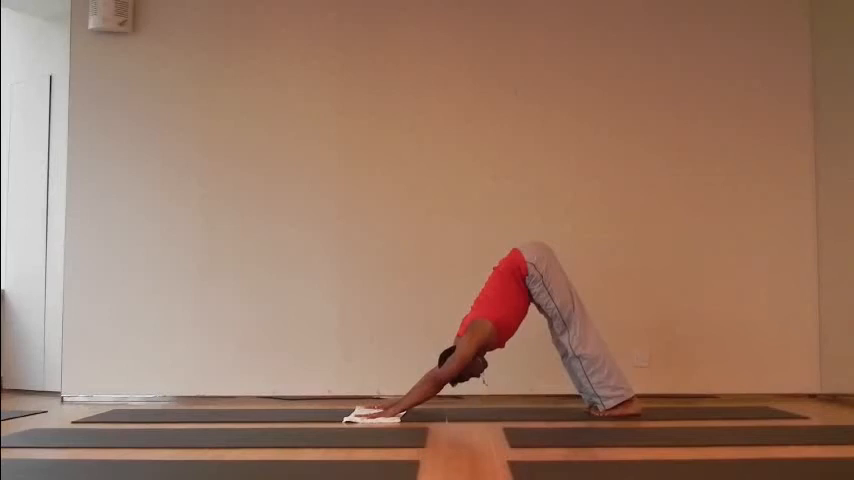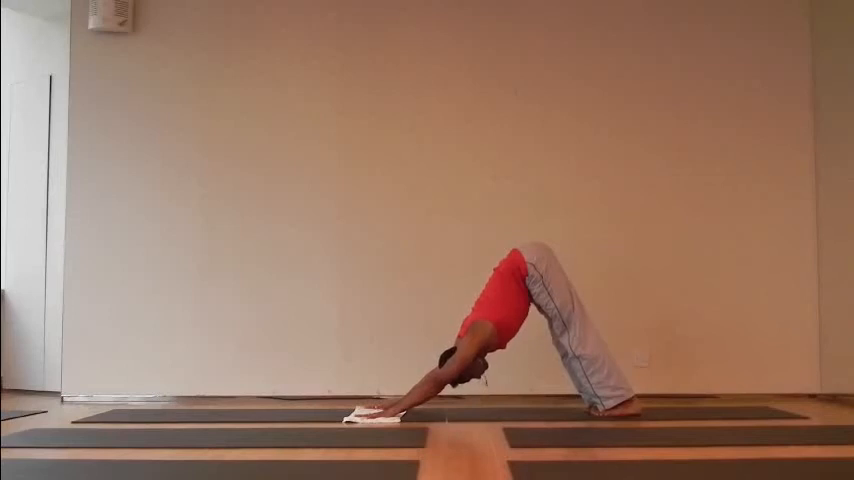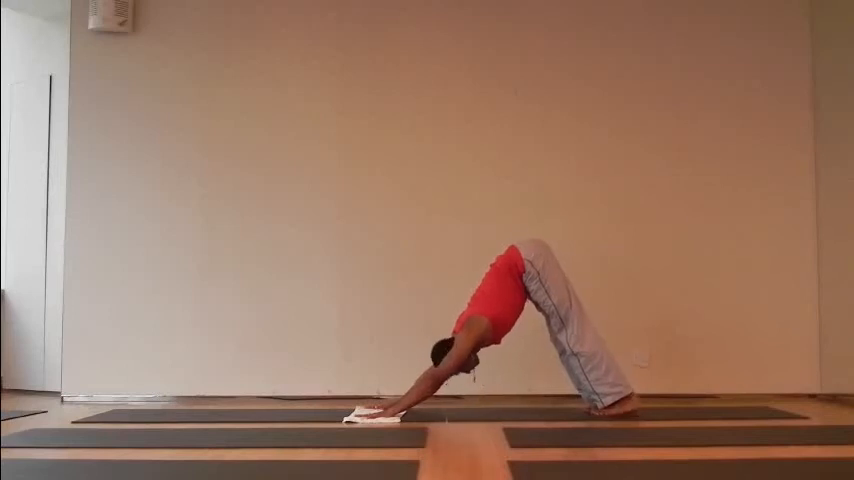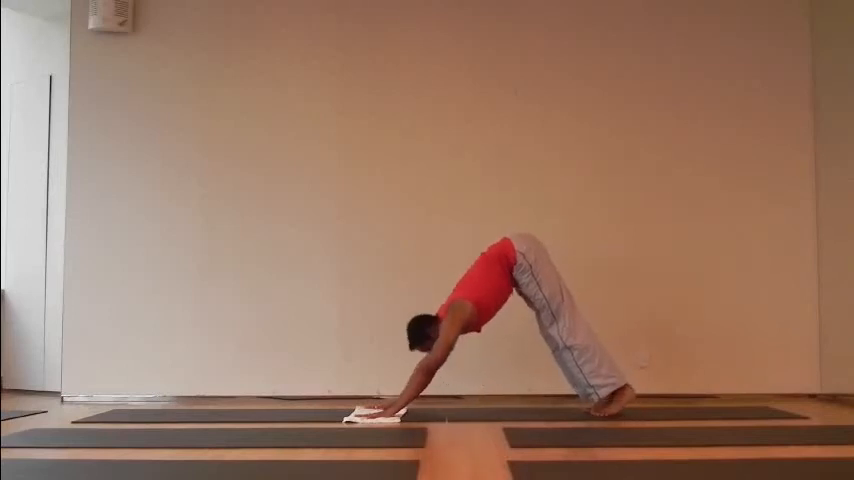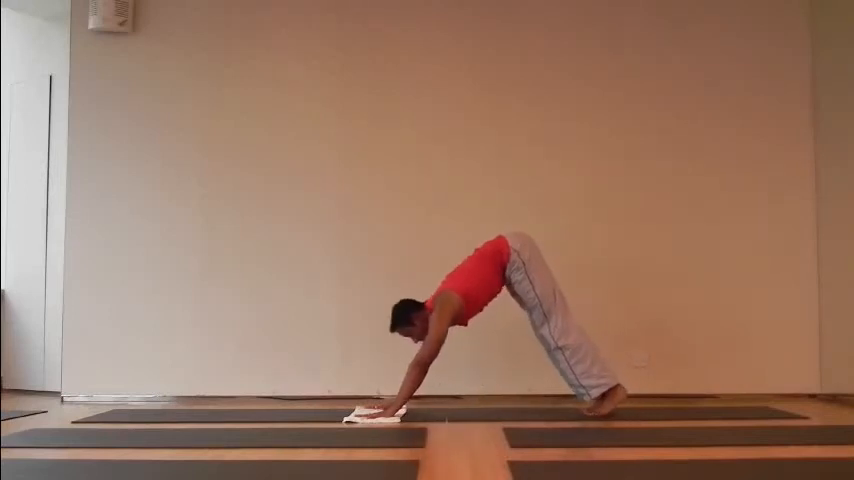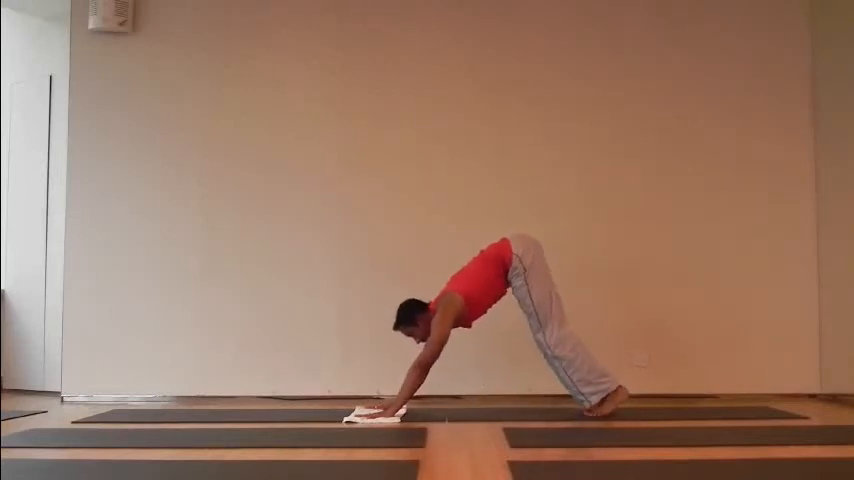
dt=0.4s
person 1, frame 1
left shoulder: (472, 341)
right shoulder: (469, 340)
left elbow: (437, 380)
right elbow: (436, 376)
left wrist: (396, 408)
right wrist: (399, 402)
left hip: (531, 264)
right hip: (527, 267)
left knee: (575, 336)
right knee: (568, 337)
left ankle: (620, 399)
right ankle: (607, 398)
person 1, frame 2
left shoulder: (473, 343)
right shoulder: (469, 342)
left elbow: (437, 380)
right elbow: (436, 377)
left wrist: (396, 408)
right wrist: (399, 402)
left hip: (531, 265)
right hip: (527, 266)
left knee: (575, 336)
right knee: (567, 337)
left ankle: (620, 399)
right ankle: (608, 399)
person 1, frame 3
left shoulder: (469, 336)
right shoulder: (467, 335)
left elbow: (436, 377)
right elbow: (434, 374)
left wrist: (397, 407)
right wrist: (400, 401)
left hip: (529, 262)
right hip: (524, 263)
left knee: (573, 333)
right knee: (565, 335)
left ankle: (620, 396)
right ankle: (608, 396)
person 1, frame 4
left shoulder: (453, 320)
right shoulder: (447, 320)
left elbow: (428, 367)
right elbow: (427, 367)
left wrist: (397, 406)
right wrist: (399, 400)
left hip: (520, 255)
right hip: (515, 259)
left knee: (564, 327)
right knee: (555, 330)
left ankle: (615, 389)
right ankle: (605, 391)
person 1, frame 5
left shoulder: (441, 311)
right shoulder: (436, 312)
left elbow: (421, 363)
right elbow: (421, 363)
left wrist: (396, 405)
right wrist: (397, 400)
left hip: (513, 253)
right hip: (509, 259)
left knee: (555, 327)
right knee: (548, 329)
left ankle: (607, 388)
right ankle: (600, 389)
person 1, frame 6
left shoulder: (444, 313)
right shoulder: (443, 312)
left elbow: (422, 364)
right elbow: (423, 364)
left wrist: (396, 405)
right wrist: (397, 400)
left hip: (518, 256)
right hip: (515, 257)
left knee: (550, 336)
right knee: (547, 336)
left ankle: (607, 391)
right ankle: (600, 393)
